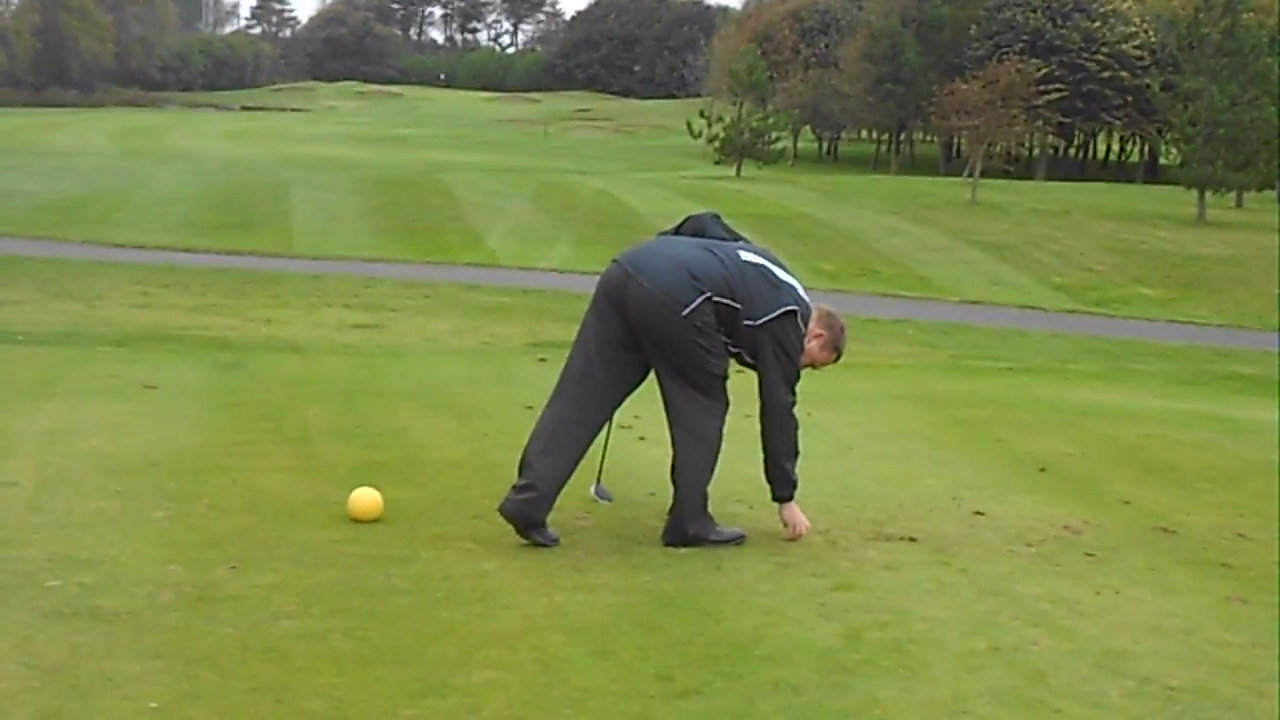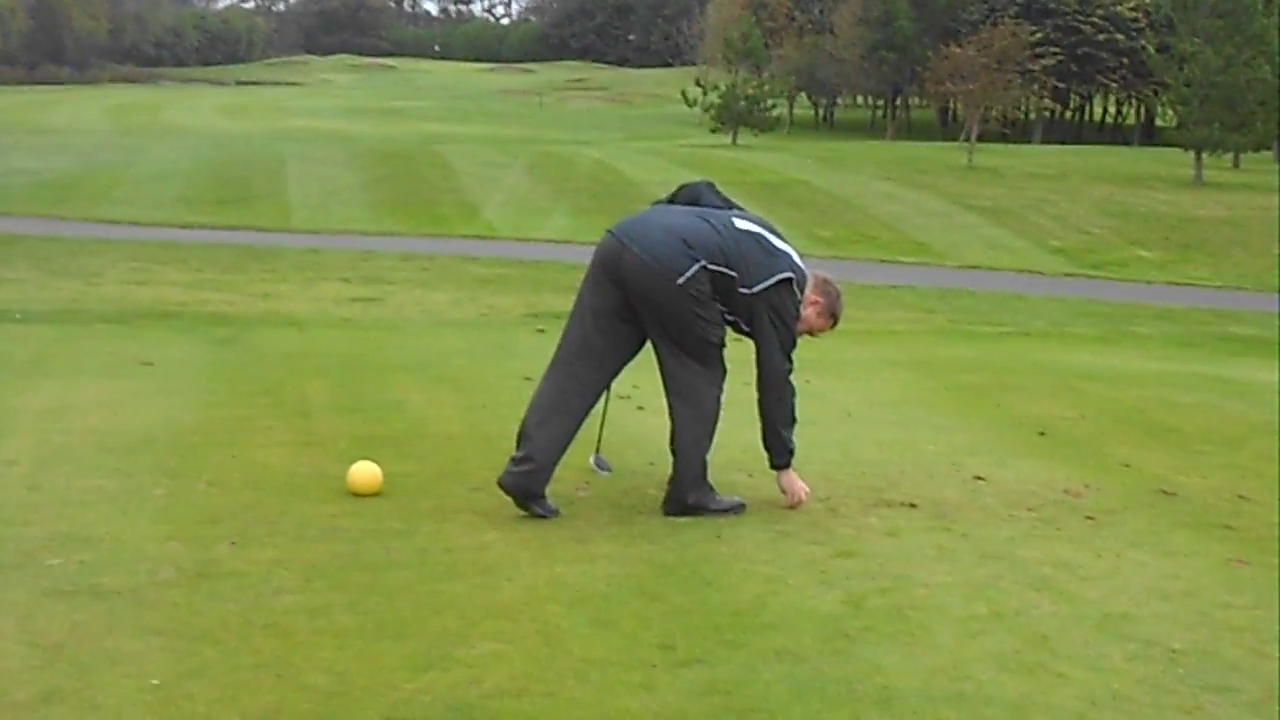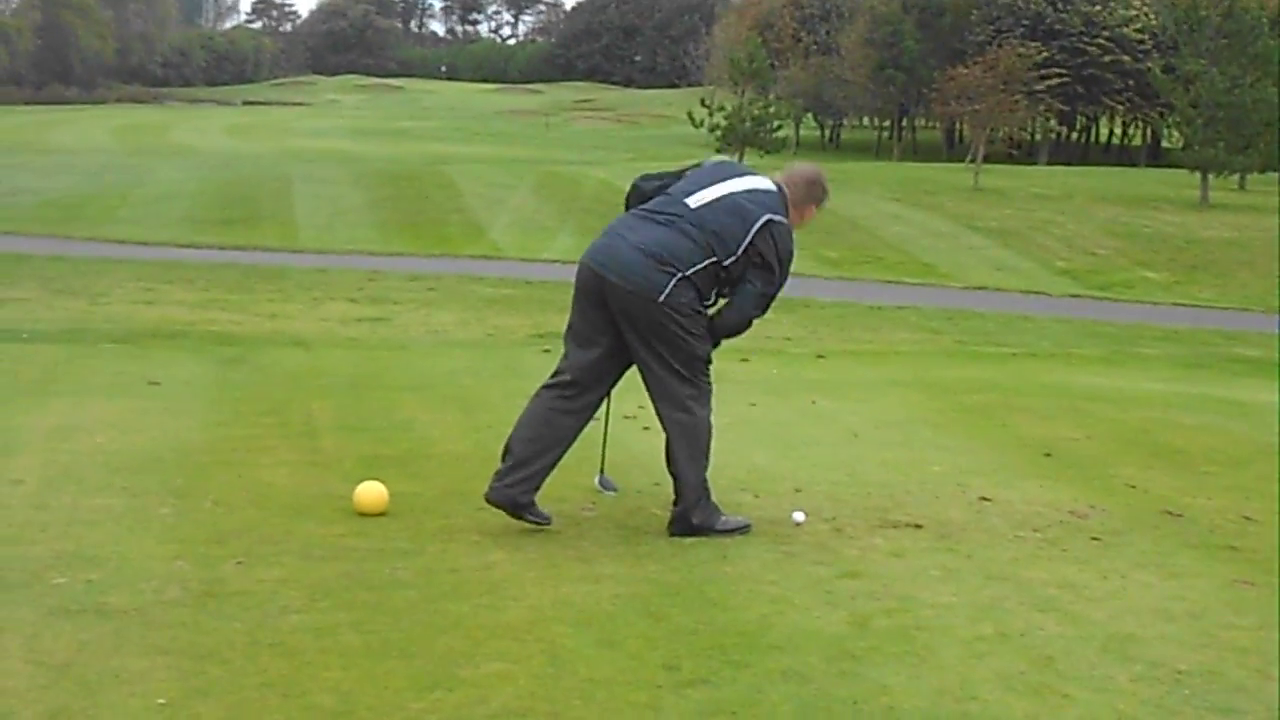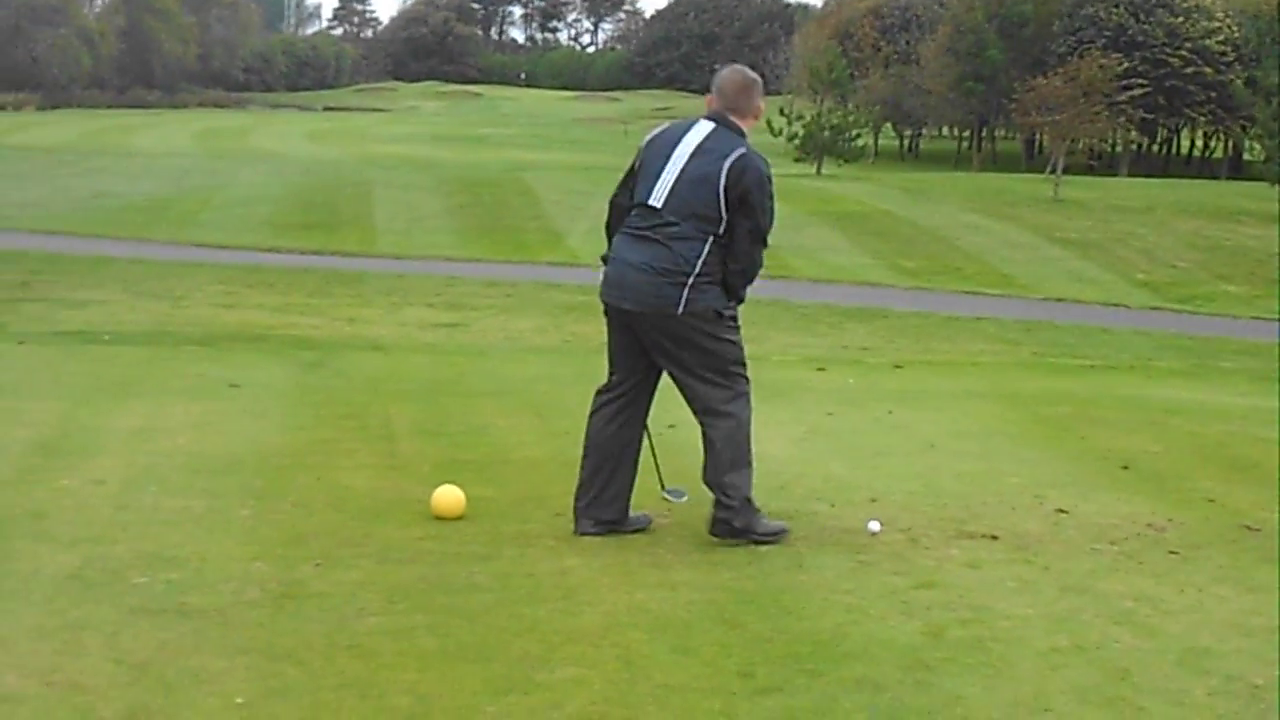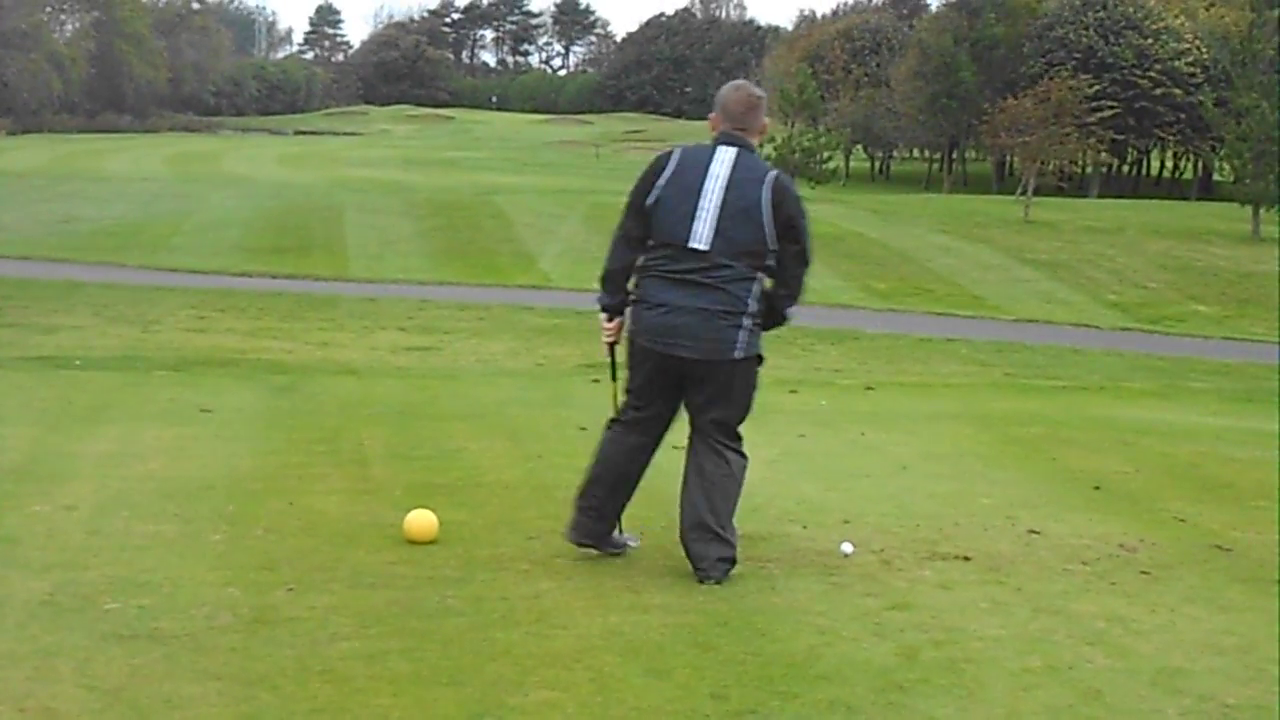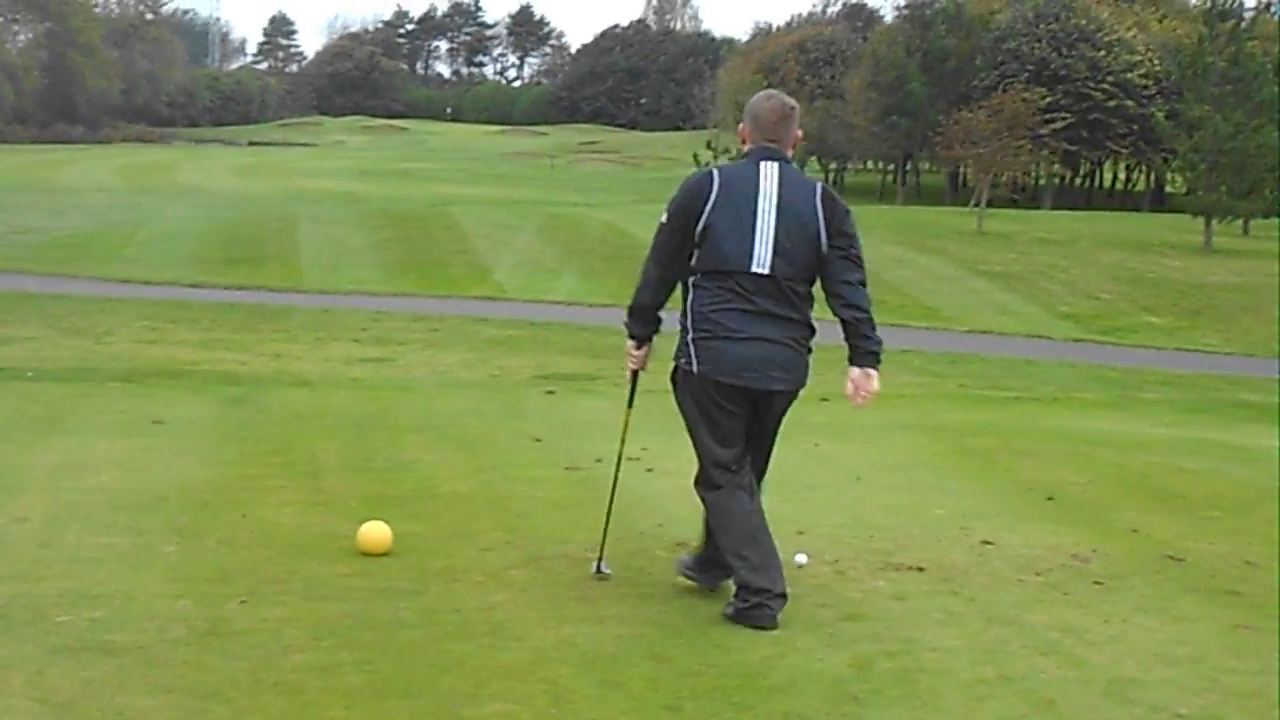
dt=0.5s
person 1, frame 1
left shoulder: (766, 274)
right shoulder: (787, 322)
left elbow: (703, 224)
right elbow: (778, 410)
right wrist: (786, 498)
left hip: (626, 271)
right hip: (674, 298)
left knee: (581, 396)
right knee: (703, 408)
left ankle: (526, 502)
right ankle: (689, 523)
person 1, frame 2
left shoulder: (762, 243)
right shoulder: (782, 290)
left elbow: (697, 193)
right elbow: (774, 379)
right wrist: (783, 465)
left hip: (621, 240)
right hip: (671, 269)
left knee: (577, 367)
right knee: (700, 377)
left ankle: (525, 475)
right ankle: (690, 491)
person 1, frame 3
left shoulder: (722, 170)
right shoulder: (775, 235)
left elbow: (643, 190)
right elbow: (744, 308)
right wrist: (700, 340)
left hip: (602, 258)
right hip: (657, 286)
left knee: (576, 380)
right knee: (686, 396)
left ankle: (511, 484)
right ankle: (694, 512)
person 1, frame 4
left shoulder: (663, 136)
right shoulder: (747, 166)
left elbow: (618, 207)
right elbow: (746, 252)
right wrist: (725, 298)
left hip: (621, 282)
right hip: (682, 296)
left knee: (623, 392)
right knee: (725, 396)
left ankle: (597, 511)
right ankle: (735, 512)
person 1, frame 5
left shoulder: (668, 165)
right shoulder: (776, 189)
left elbow: (627, 242)
right elbow: (791, 274)
left wrist: (612, 305)
right wrist: (761, 318)
left hip: (654, 323)
right hip: (726, 337)
left knee: (636, 421)
right knee: (717, 442)
left ankle: (589, 523)
right ankle: (709, 556)
person 1, frame 6
left shoulder: (705, 186)
right shoulder: (821, 201)
left elbow: (661, 266)
right elbow: (848, 283)
left wrist: (640, 332)
right wrist: (864, 357)
left hip: (711, 356)
right hip: (783, 361)
left knee: (725, 474)
right knee: (745, 468)
left ankle: (761, 593)
right ankle: (715, 561)
